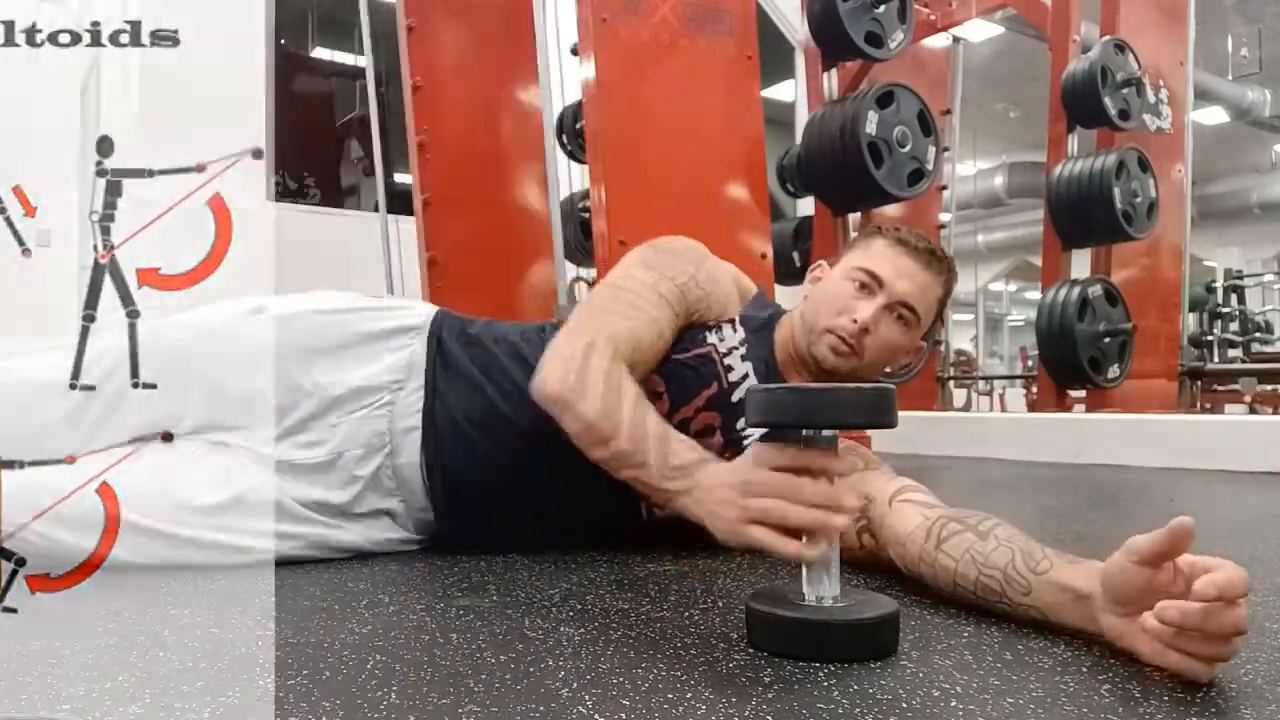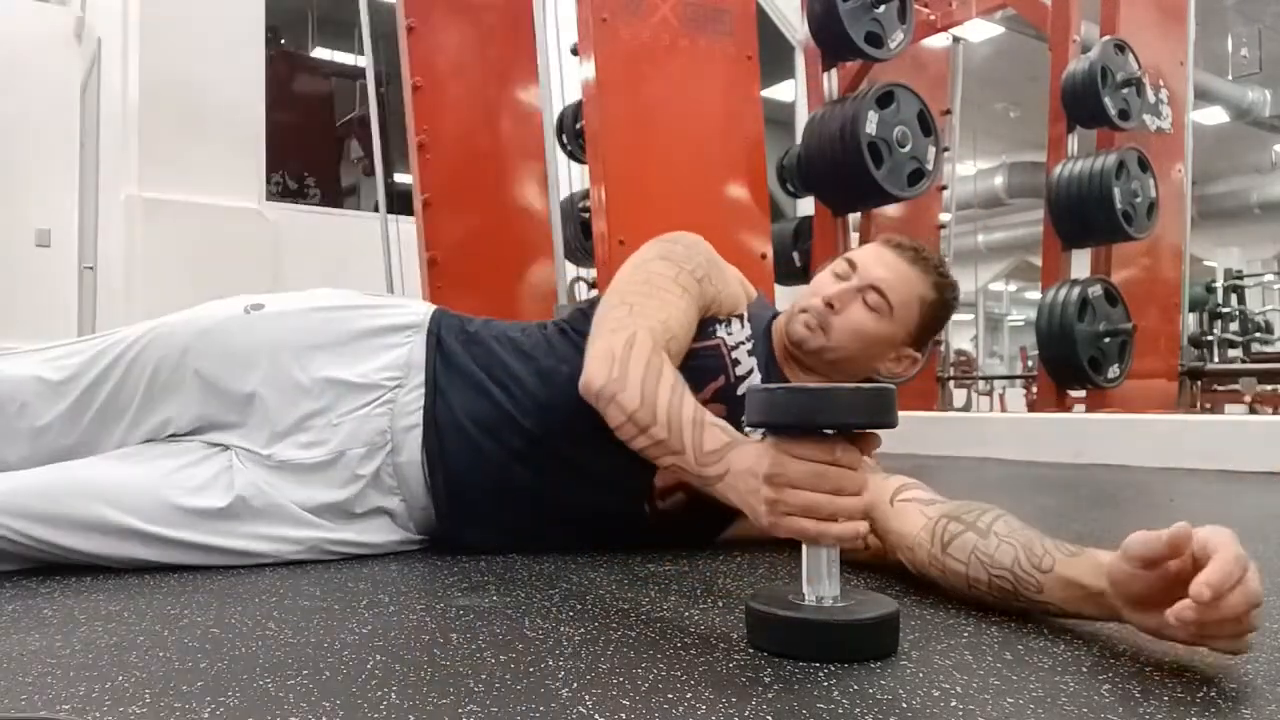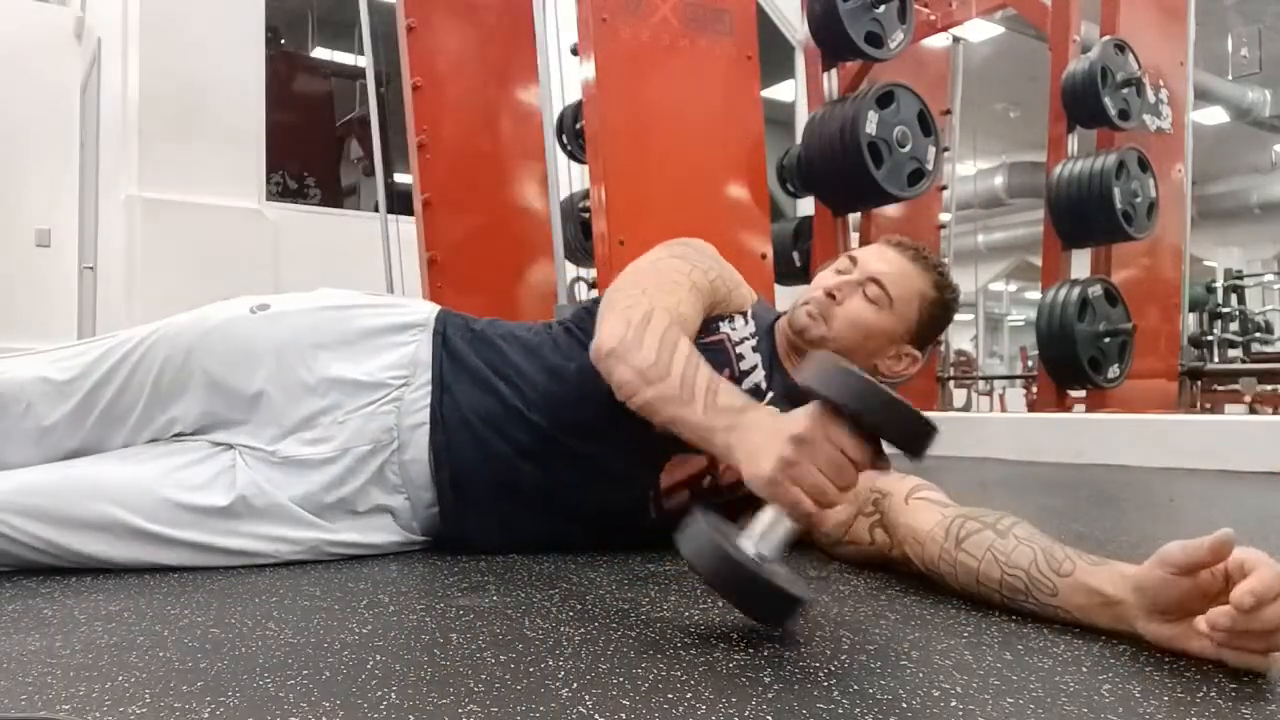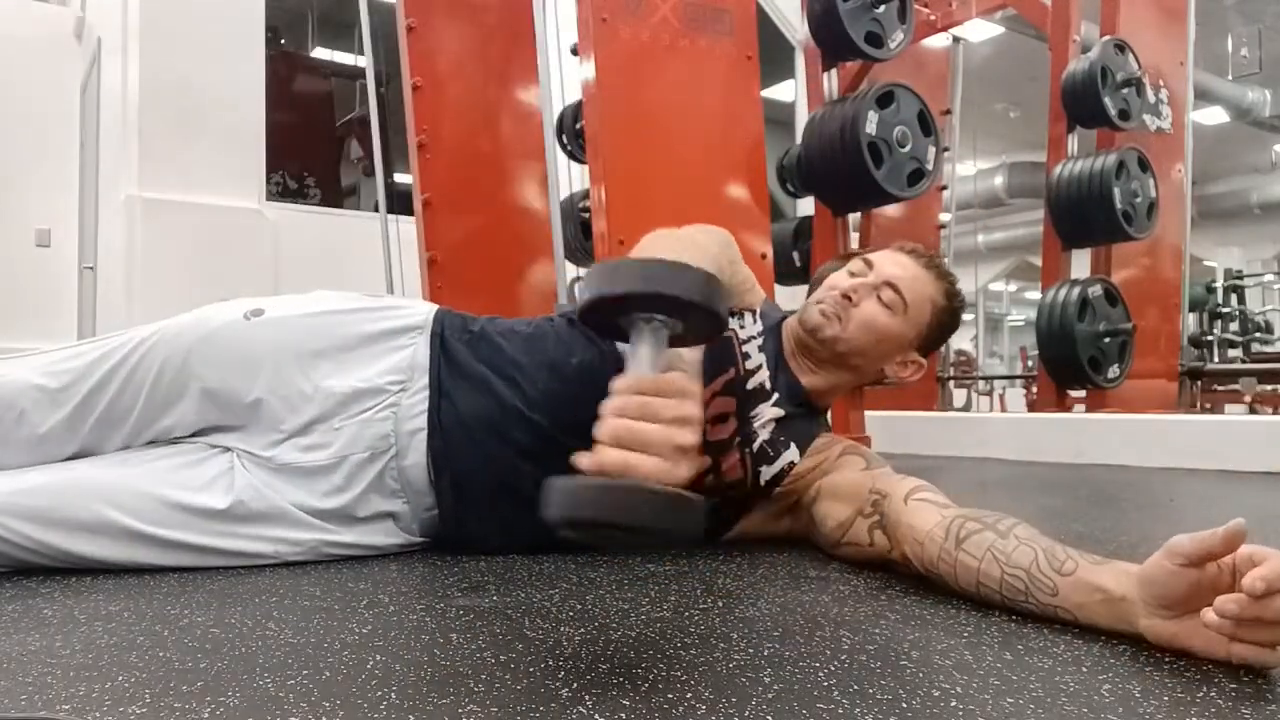
dt=0.4s
person 1, frame 1
left shoulder: (829, 462)
right shoulder: (681, 280)
left elbow: (927, 529)
right elbow: (569, 374)
left wrist: (1100, 597)
right wrist: (707, 483)
left hip: (385, 508)
right hip: (369, 370)
person 1, frame 2
left shoulder: (830, 456)
right shoulder: (701, 272)
left elbow: (928, 523)
right elbow: (612, 373)
left wrist: (1113, 582)
right wrist: (731, 461)
left hip: (377, 503)
right hip: (380, 359)
person 1, frame 3
left shoulder: (836, 458)
right shoulder: (710, 277)
left elbow: (932, 524)
right elbow: (625, 338)
left wrist: (1135, 594)
right wrist: (743, 426)
left hip: (381, 502)
right hip: (389, 360)
person 1, frame 4
left shoulder: (818, 473)
right shoulder: (724, 274)
left elbow: (935, 528)
right elbow: (652, 269)
left wrist: (1140, 597)
right wrist: (662, 380)
left hip: (383, 504)
right hip: (385, 361)
